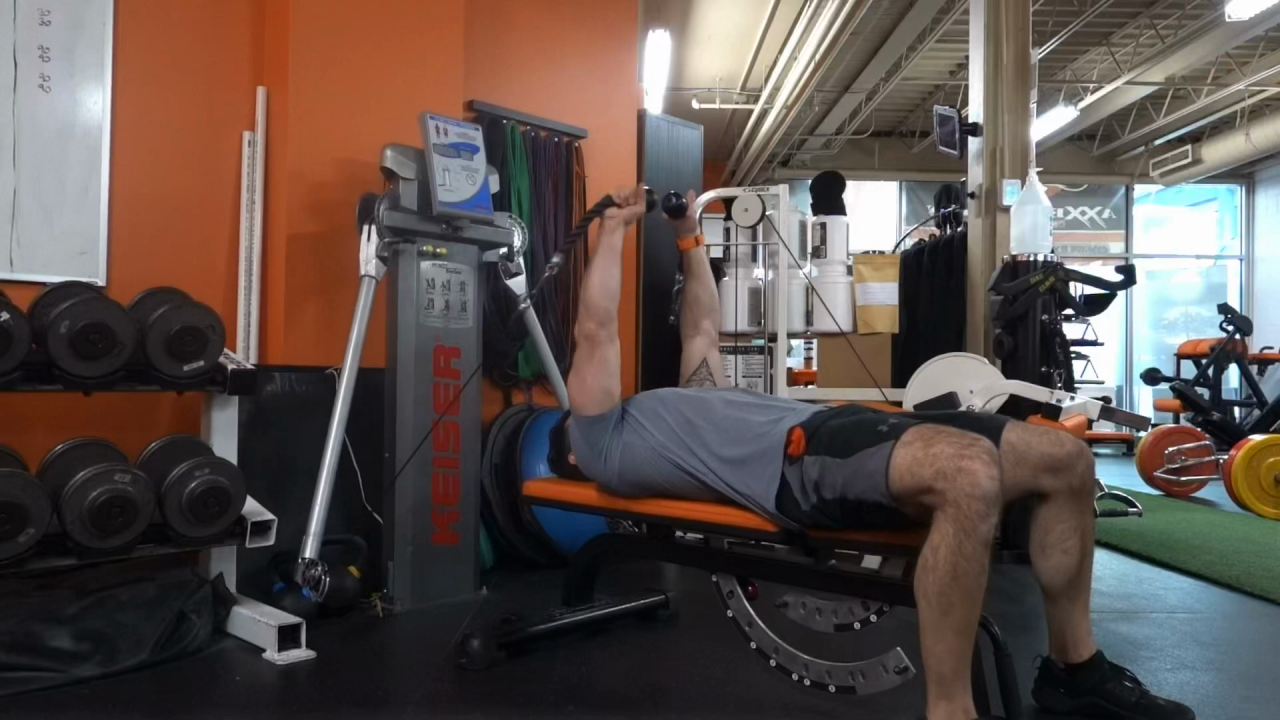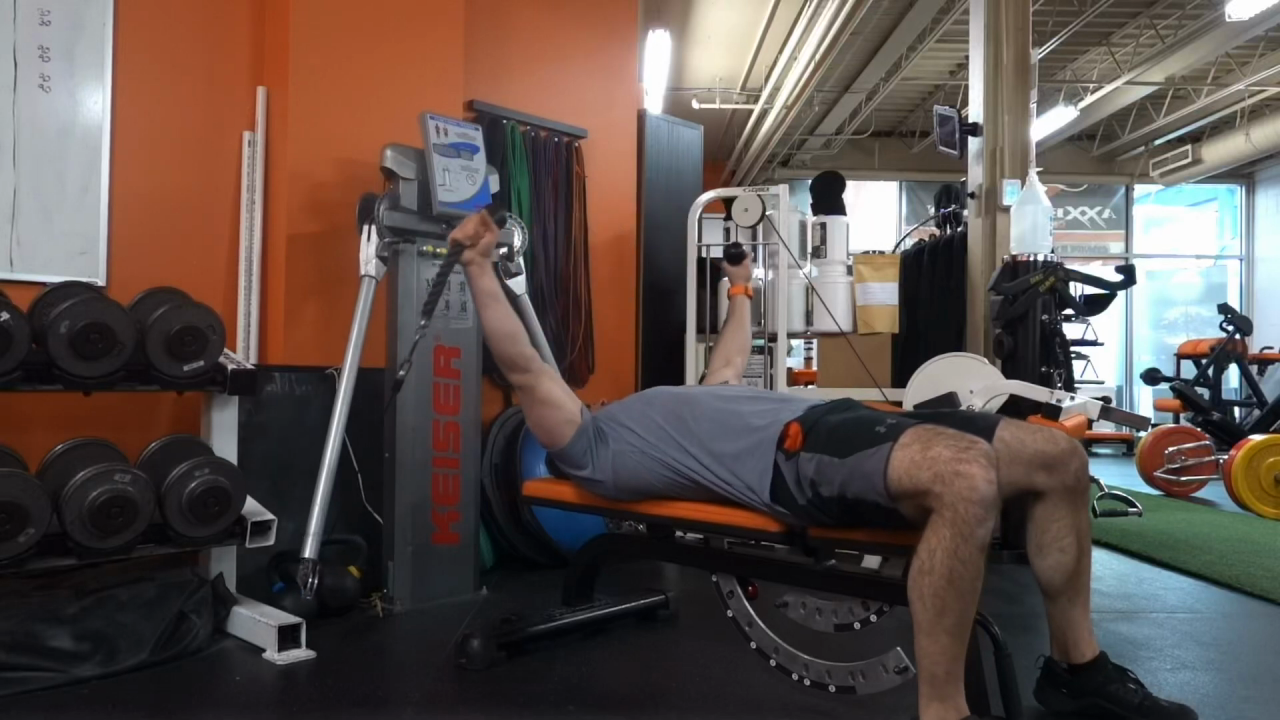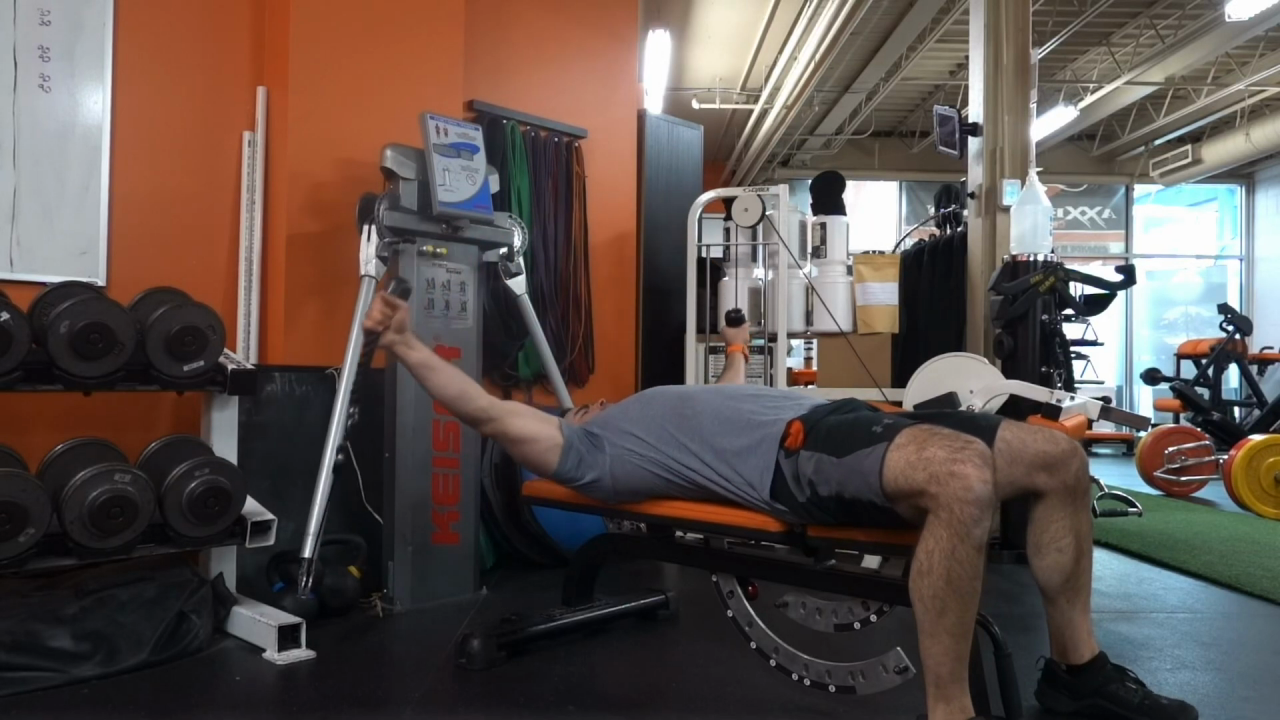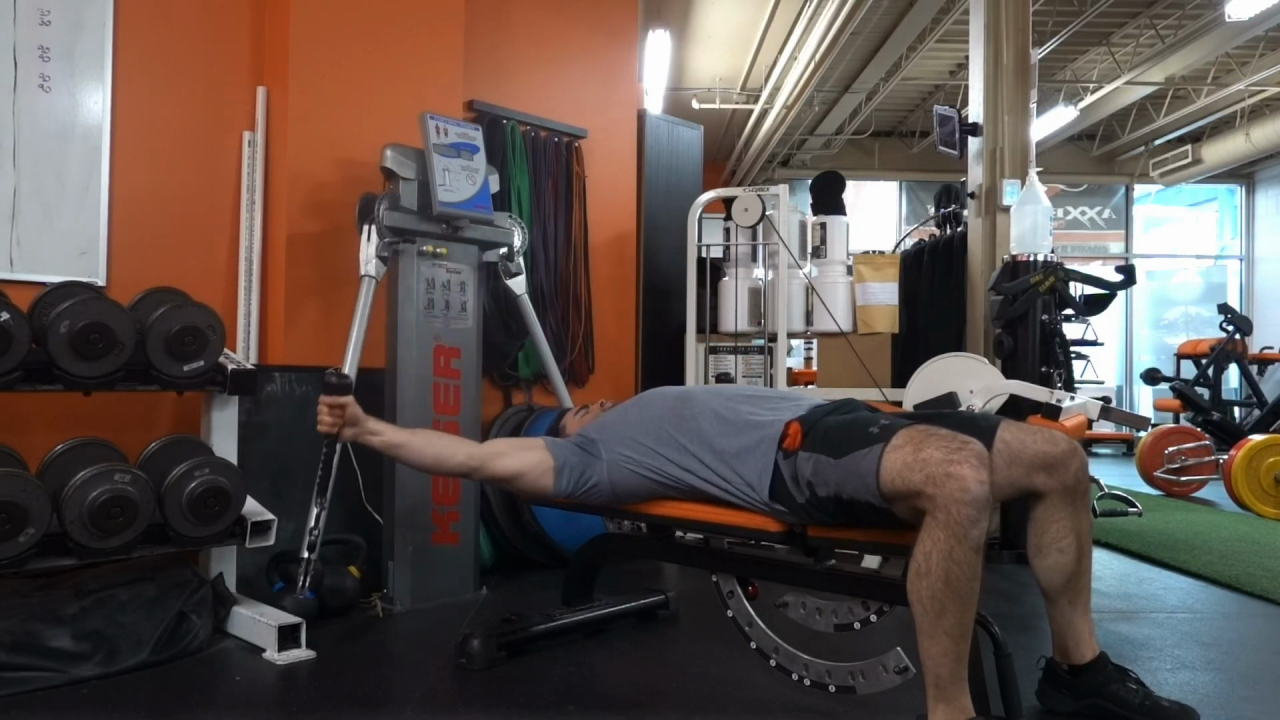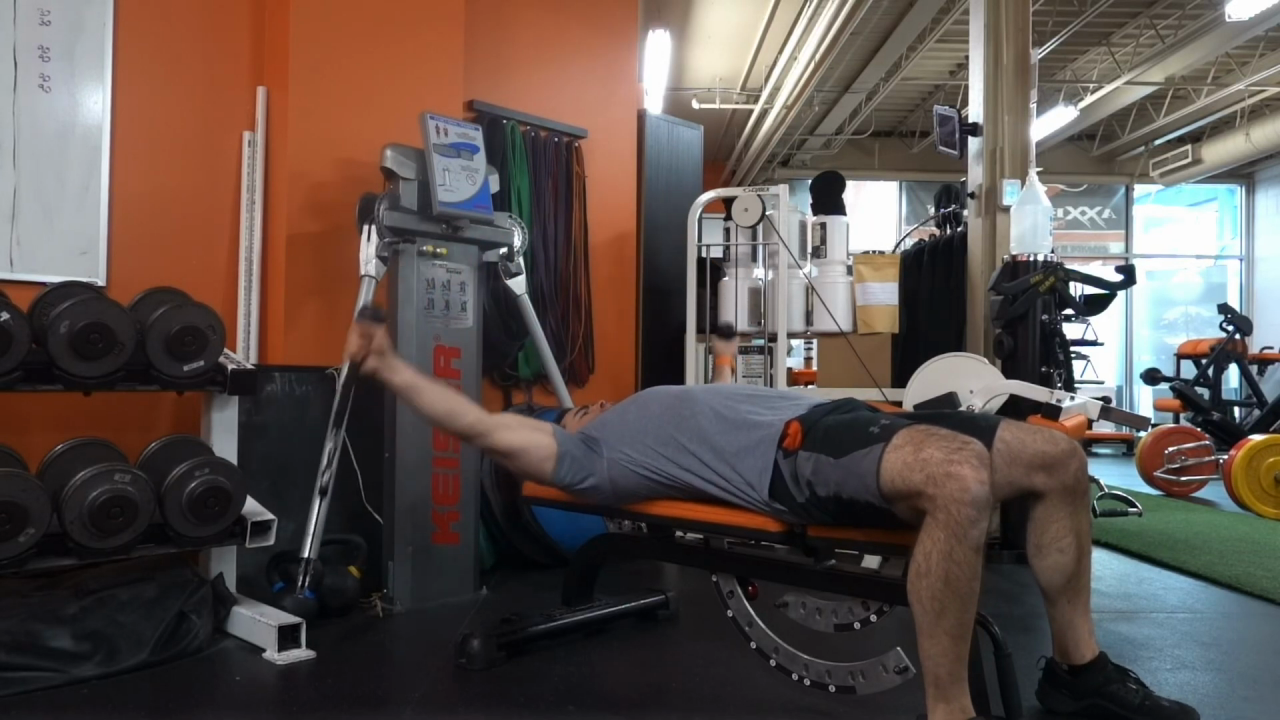
dt=0.5s
person 1, frame 1
left shoulder: (682, 410)
right shoulder: (606, 448)
left elbow: (702, 332)
right elbow: (595, 334)
left wrist: (690, 244)
right wrist: (613, 226)
left hip: (838, 426)
right hip: (794, 457)
left knee: (1065, 461)
right knee: (969, 476)
left ankle: (1074, 667)
person 1, frame 2
left shoulder: (660, 415)
right shoulder: (594, 451)
left elbow: (726, 371)
right elbow: (526, 372)
left wrist: (740, 292)
right wrist: (481, 266)
left hip: (834, 417)
right hip: (790, 451)
left knee: (1059, 460)
right knee: (967, 480)
person 1, frame 3
left shoulder: (647, 416)
right shoulder: (589, 454)
right elbow: (493, 414)
left wrist: (737, 353)
right wrist: (404, 345)
left hip: (836, 416)
right hip: (795, 453)
left knee: (1058, 459)
right knee: (964, 478)
person 1, frame 4
left shoulder: (640, 414)
right shoulder: (588, 457)
right elbow: (484, 457)
left wrist: (729, 396)
right wrist: (367, 428)
left hip: (831, 417)
right hip: (792, 455)
left knee: (1057, 459)
right knee: (961, 477)
person 1, frame 5
left shoulder: (635, 412)
right shoulder: (590, 455)
right elbow: (487, 426)
left wrist: (723, 364)
right wrist: (388, 365)
left hip: (831, 417)
right hip: (784, 454)
left knee: (1056, 458)
right knee: (961, 479)
